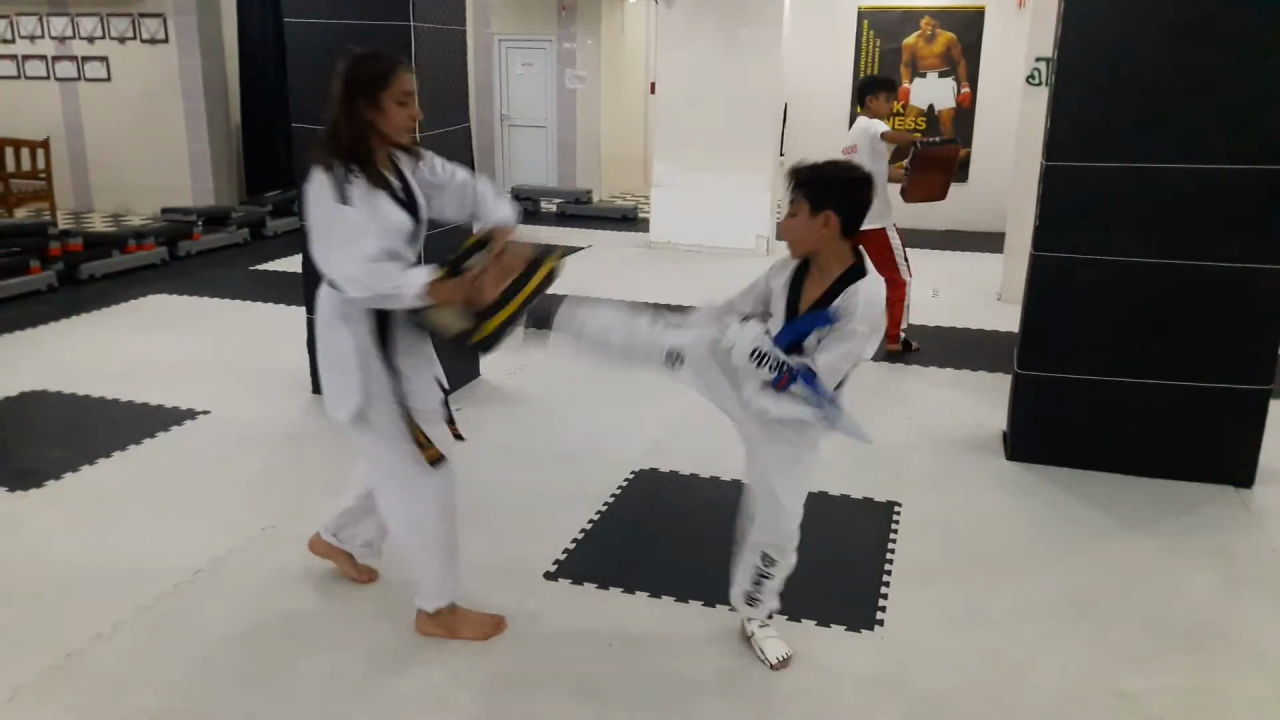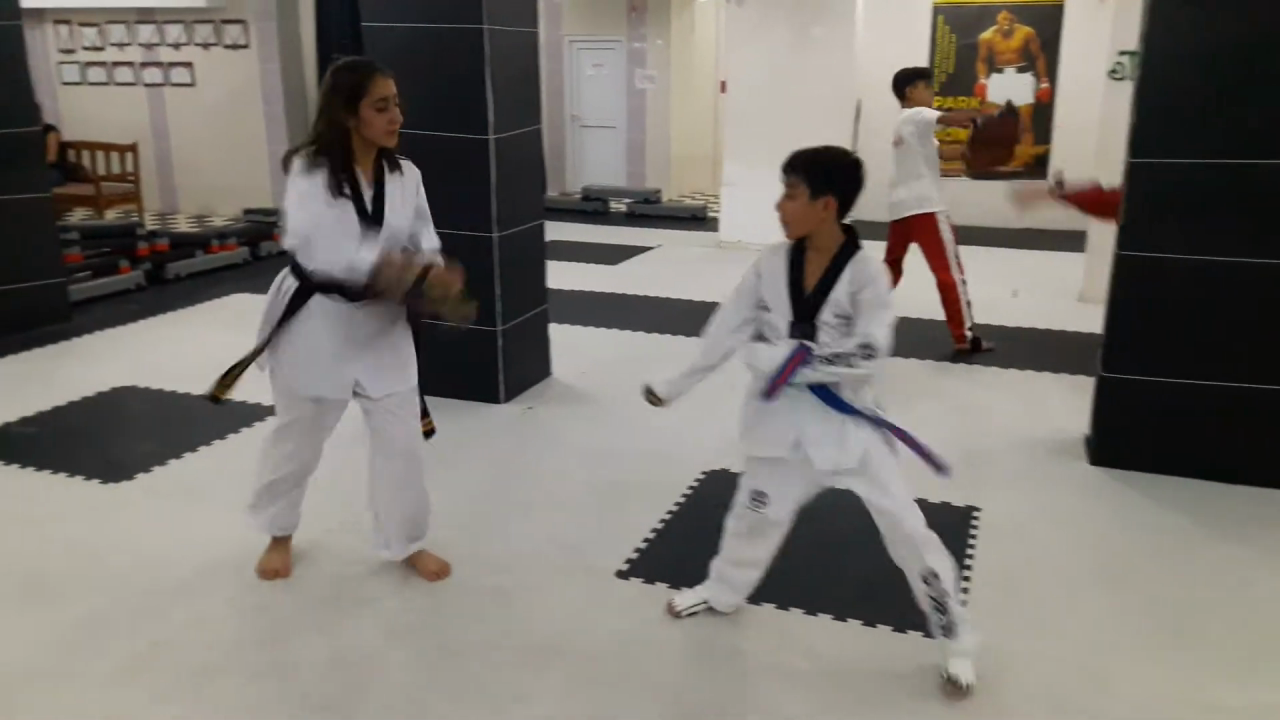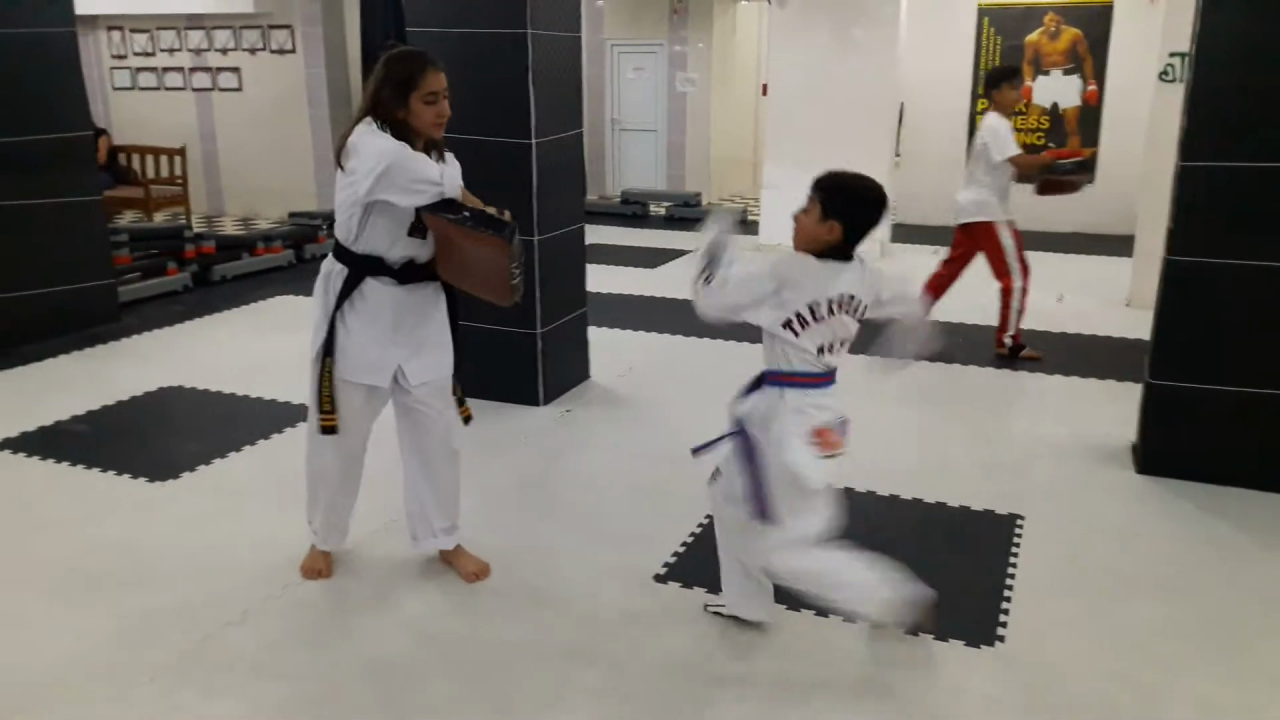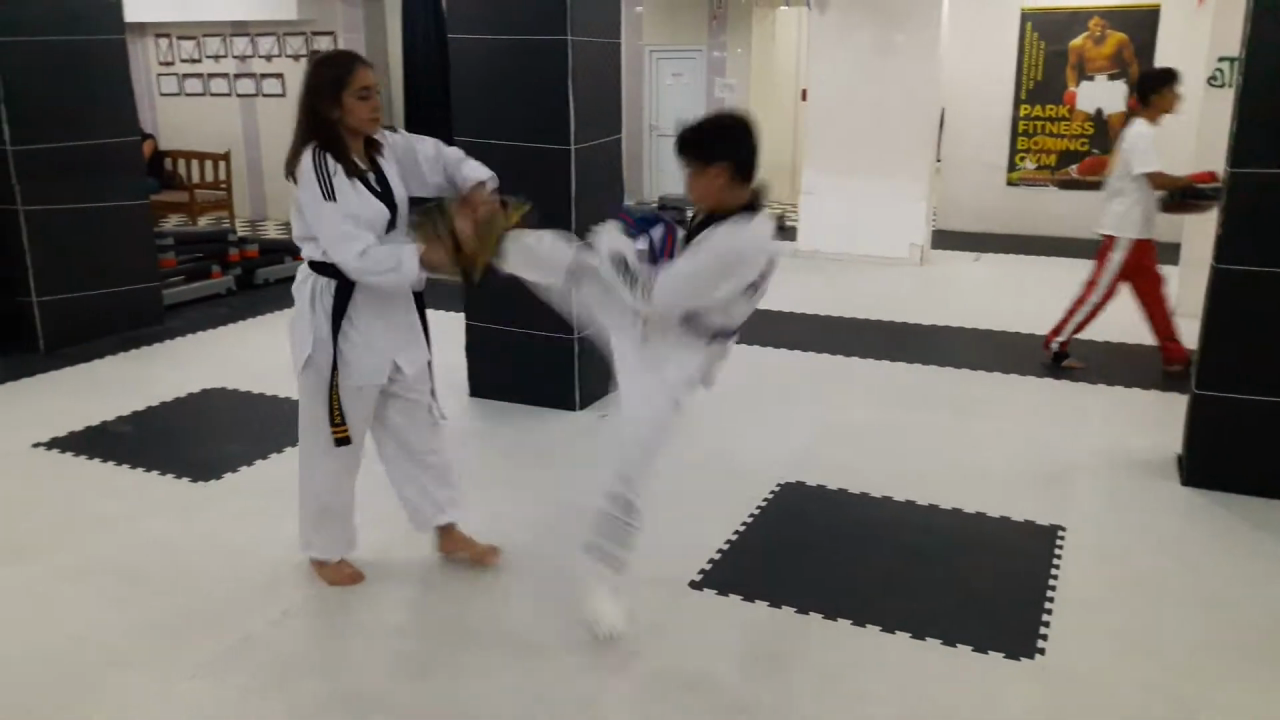
dt=0.5s
person 1, frame 1
left shoulder: (407, 163)
right shoulder: (333, 181)
left elbow: (466, 192)
right elbow: (359, 275)
left wrist: (502, 232)
right wrist: (440, 288)
left hip: (399, 327)
right hip: (363, 335)
left knee: (398, 454)
right knee: (421, 466)
left ankle: (339, 539)
right ankle: (437, 607)
person 1, frame 2
left shoulder: (405, 176)
right shoulder: (311, 167)
left elbow: (422, 248)
right elbow: (315, 235)
left wrist: (432, 273)
right wrist: (383, 261)
left hip: (381, 321)
right hip: (314, 322)
left knee: (401, 439)
right knee: (295, 438)
left ankle: (407, 543)
right ankle: (278, 532)
person 1, frame 3
left shoulder: (442, 160)
right shoulder: (367, 142)
right elbow: (394, 166)
right wrist: (458, 194)
left hip: (419, 306)
right hip: (359, 305)
left knee: (435, 431)
right knee: (339, 434)
left ankle: (443, 540)
right ankle: (324, 538)
person 1, frame 4
left shoulder: (386, 146)
right shoulder: (316, 167)
left elbow: (445, 162)
right elbow: (353, 251)
left wrist: (475, 187)
right wrist: (425, 258)
left hip: (391, 305)
right hip: (336, 310)
left knee: (415, 418)
right knee: (335, 433)
left ankle: (445, 529)
right ankle: (325, 547)
person 2, frame 1
left shoulder: (864, 301)
right shoulder: (793, 269)
left elbow: (806, 380)
right elbow: (741, 308)
left wrist: (746, 345)
right wrist: (694, 333)
left hip: (789, 416)
right hip: (736, 368)
left knee: (776, 519)
right knee: (644, 334)
left ankle: (755, 615)
right ankle: (545, 312)
person 2, frame 2
left shoulder: (865, 271)
right shoulder: (773, 262)
left elbow: (870, 352)
right elbow: (730, 325)
left wrist: (789, 363)
right wrist: (679, 382)
left hip: (844, 412)
right hip: (782, 410)
left knee: (903, 525)
right knee: (756, 508)
left ankle: (955, 636)
right ankle: (719, 592)
person 2, frame 3
left shoulder: (788, 273)
right shoulder: (861, 278)
left elbow: (711, 303)
right elbow: (908, 306)
left wrist: (718, 253)
left hip: (785, 415)
right hip: (815, 410)
left knee: (783, 548)
right knee: (729, 495)
left ankle: (898, 601)
right ankle: (745, 601)
person 2, frame 4
left shoulder: (734, 246)
right shoulder: (731, 219)
left elbow: (655, 295)
left wrist: (609, 255)
left hip: (676, 362)
right hip: (651, 326)
left knee: (626, 473)
right knee: (569, 265)
left ankle: (605, 576)
right ankle: (503, 248)
person 3, frame 1
left shoulder: (857, 130)
right shoulder: (871, 126)
left elbow: (882, 172)
right elbow: (896, 138)
right hip: (873, 219)
right knee: (899, 276)
right ankle: (894, 338)
person 3, frame 2
left shoulder: (906, 124)
right shoulder: (917, 115)
left elbow: (940, 151)
right elbow: (950, 118)
right wrist: (979, 115)
left hip: (901, 207)
right hip: (924, 206)
left knee: (891, 267)
right knee: (949, 270)
right ankle: (964, 336)
person 3, frame 3
left shoulder: (992, 124)
right shoulder: (998, 126)
left elbow: (1012, 168)
right elbow: (1021, 163)
left wrist: (1049, 161)
right wrist: (1061, 154)
left hip: (973, 210)
right hip: (988, 212)
left knee: (951, 268)
right knee: (1015, 275)
right ankle: (1008, 340)
person 3, frame 4
left shoulder: (1141, 130)
right shoulder: (1143, 134)
right elbow: (1157, 180)
left wrist: (1184, 185)
right wrist: (1195, 179)
left hip: (1138, 228)
right hip: (1125, 229)
left knee: (1151, 287)
right knee: (1100, 289)
left ankle: (1173, 354)
right ankle: (1057, 343)
